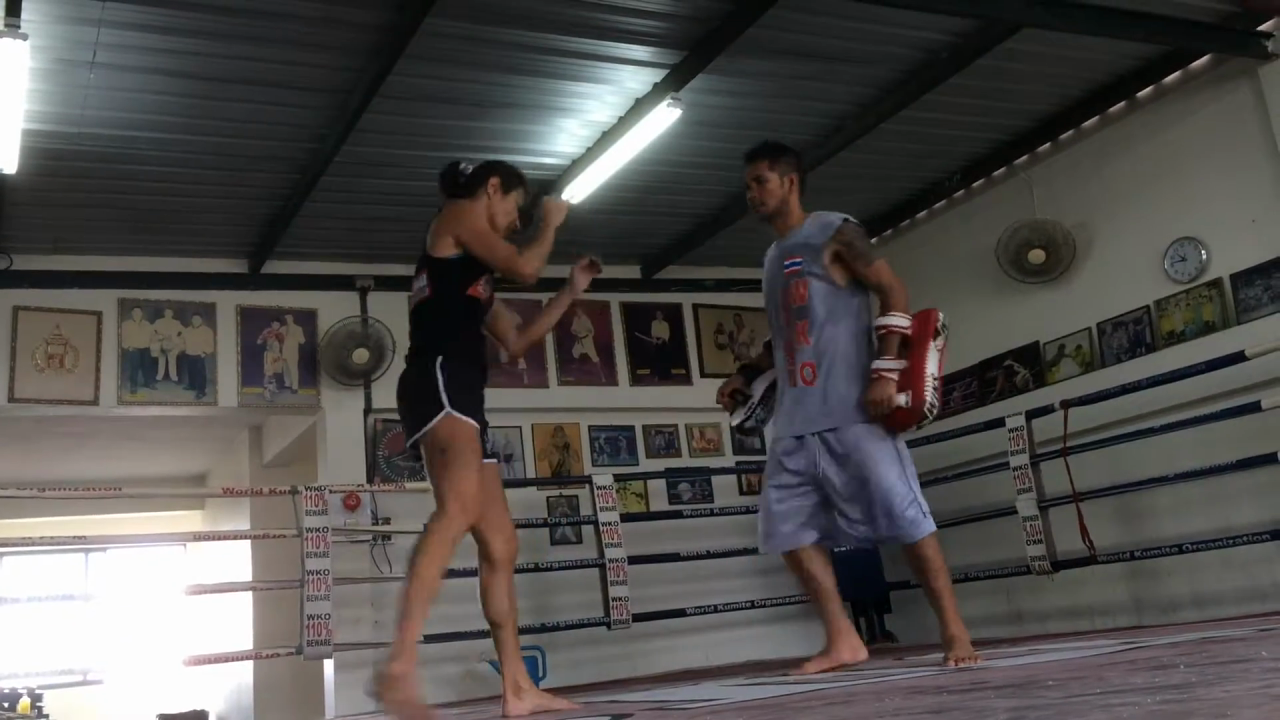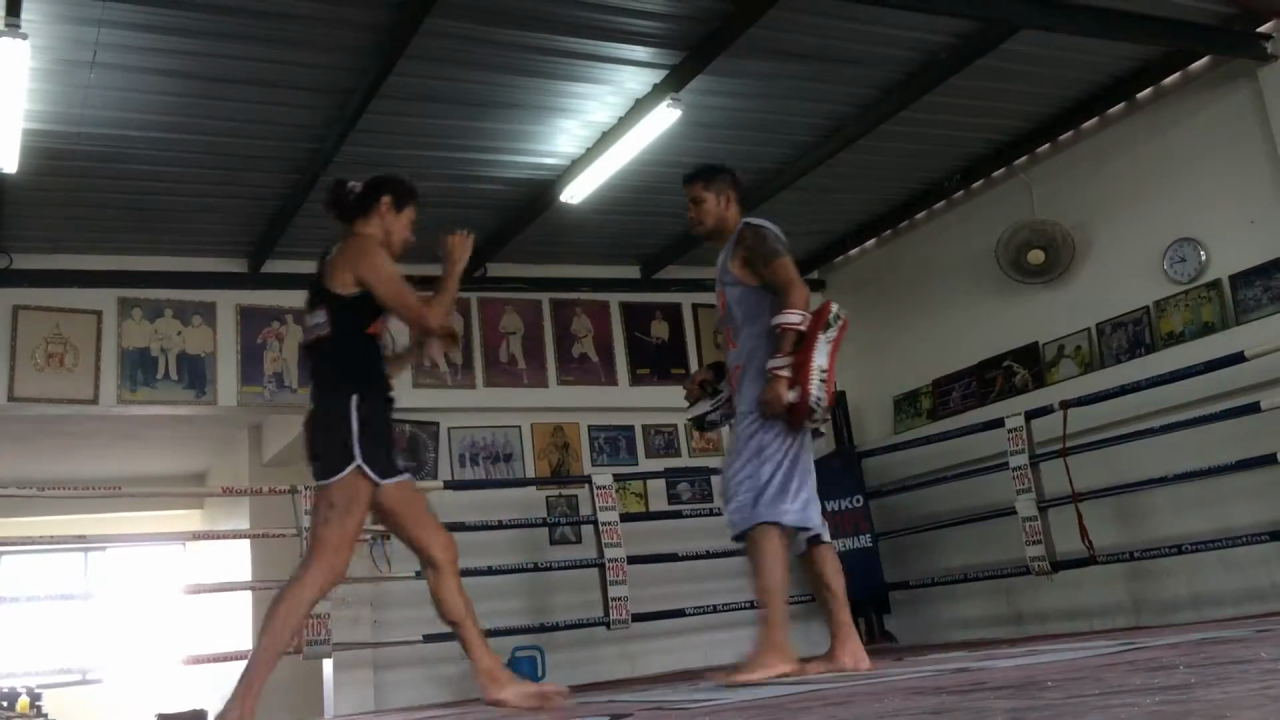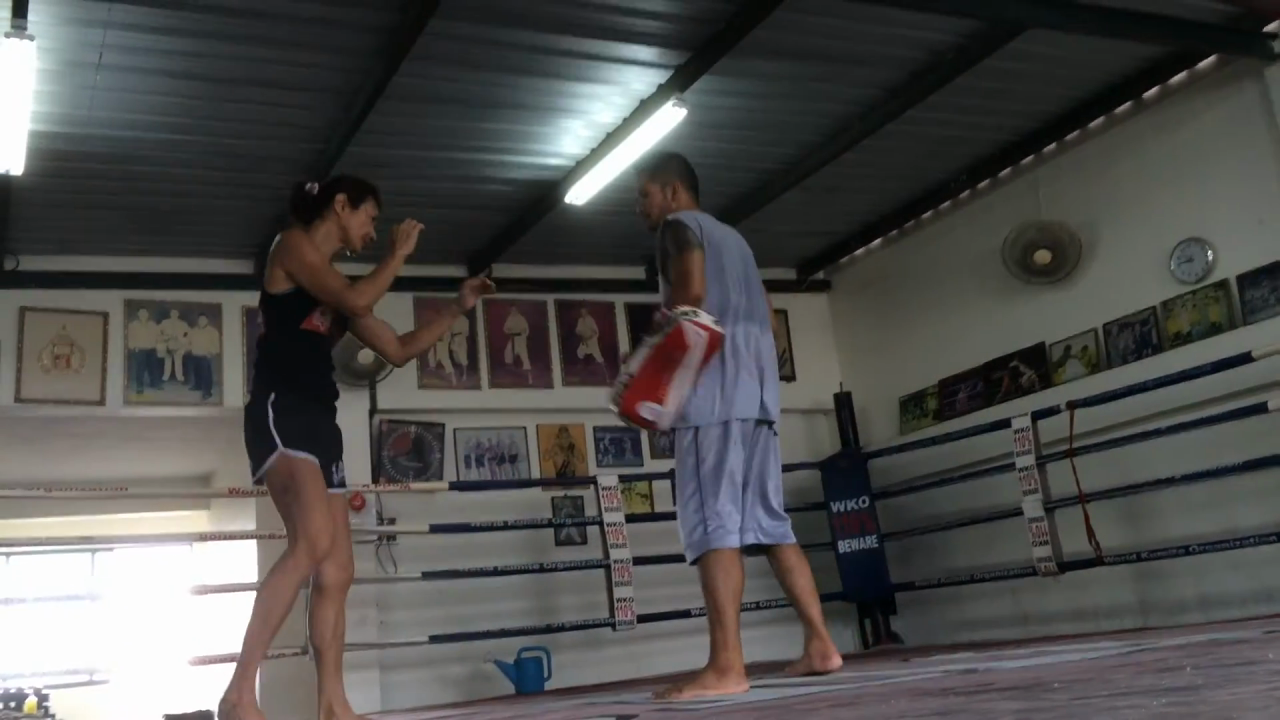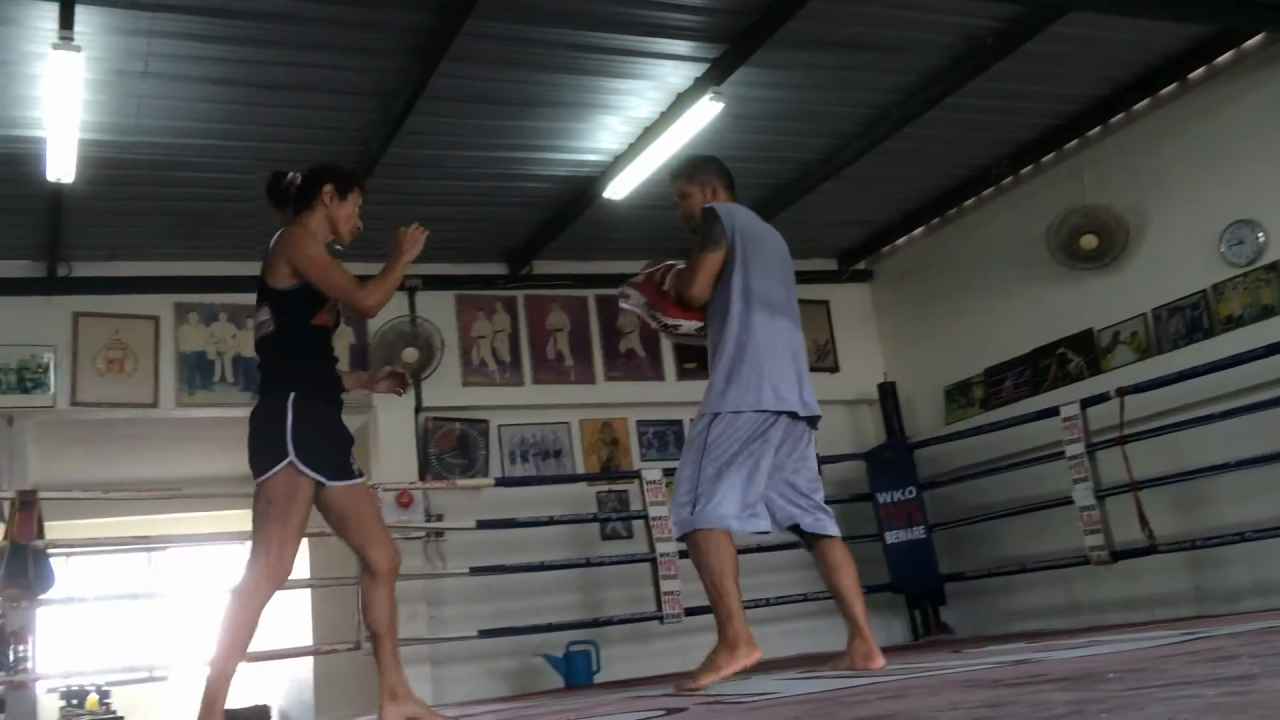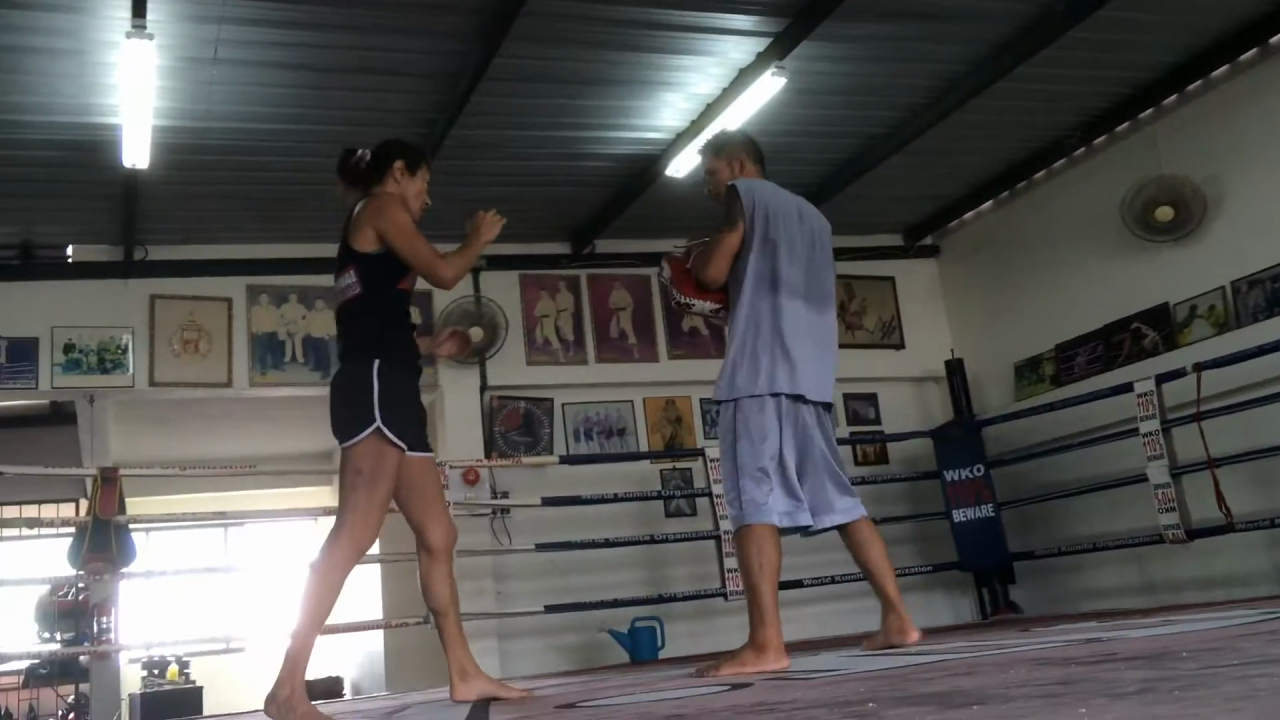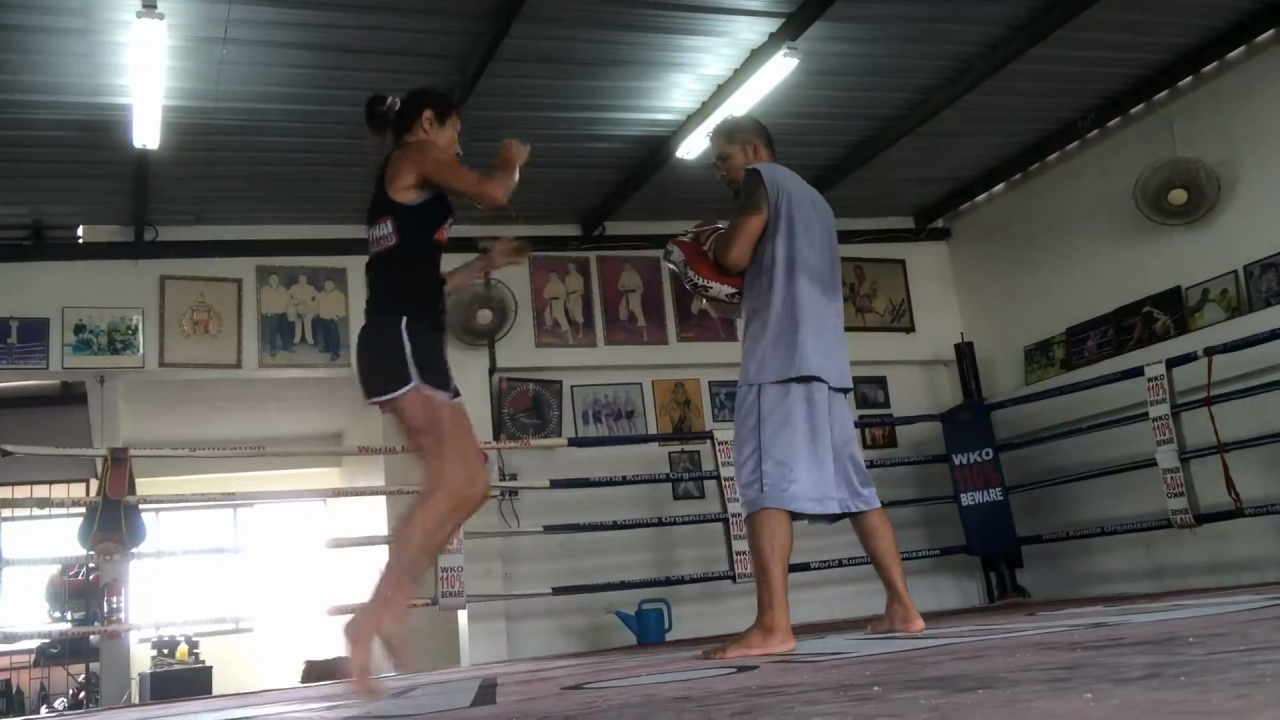
dt=0.4s
person 1, frame 1
left shoulder: (476, 262)
right shoulder: (459, 214)
left elbow: (516, 339)
right elbow: (528, 267)
left wrist: (571, 293)
right wrist: (549, 225)
left hip: (458, 390)
right hip: (437, 383)
left knee: (499, 547)
right knee: (463, 507)
right ankle: (400, 665)
person 1, frame 2
left shoulder: (341, 269)
right shoulder: (361, 250)
right elbow: (432, 321)
left wrist: (411, 357)
right wrist: (454, 266)
left hip: (363, 427)
right hip: (349, 422)
left knee: (439, 552)
right knee: (325, 563)
person 1, frame 3
left shoulder: (334, 281)
right shoulder: (291, 244)
left elbow: (399, 347)
right elbow: (354, 302)
left wrist: (459, 305)
right wrist: (397, 256)
left hip: (315, 423)
right hip: (281, 411)
left knee: (332, 573)
right knee: (315, 546)
person 1, frame 4
left shoulder: (305, 270)
right shoulder: (297, 240)
right elbow: (365, 301)
left wrist: (363, 380)
right wrist: (404, 256)
left hip: (317, 425)
right hip: (291, 420)
left knee: (381, 557)
right knee: (270, 566)
person 1, frame 5
left shoulder: (368, 239)
right shoulder: (380, 208)
right elbow: (443, 273)
left wrist: (429, 344)
right wrist: (480, 238)
left hip: (389, 392)
right hip: (376, 388)
left knee: (438, 536)
right knee: (355, 533)
person 1, frame 6
left shoulder: (407, 190)
right shoulder: (412, 154)
right elbow: (493, 191)
left wrist: (488, 260)
right wrist: (512, 161)
left hip: (409, 346)
right hip: (402, 342)
left knee: (463, 485)
right knee: (462, 481)
left ankle: (387, 613)
right ankle: (377, 612)
person 2, frame 1
left shoulder: (835, 232)
right shoulder: (774, 254)
left elbow: (893, 294)
left wrist: (883, 373)
right wrist: (746, 375)
left hip: (850, 407)
right hip: (796, 417)
left knee: (904, 514)
right knee: (788, 528)
left ankle: (954, 633)
right ankle: (843, 639)
person 2, frame 2
left shoulder: (753, 234)
right shoulder: (737, 254)
left elbow: (795, 293)
left wrist: (776, 375)
right wrist: (715, 373)
left hip: (773, 400)
right hip: (772, 399)
left knee: (757, 509)
right knee: (802, 520)
left ankle: (774, 642)
right ankle: (846, 645)
person 2, frame 3
left shoulder: (680, 226)
right shoulder: (733, 238)
left elbow: (691, 293)
left hip: (712, 399)
right hip: (757, 397)
left knee: (713, 525)
right knee: (768, 523)
left ankle: (726, 666)
right ankle: (820, 644)
person 2, frame 4
left shoulder: (719, 218)
right shoulder: (769, 236)
left elbow: (697, 291)
left wrist: (674, 279)
right wrist: (688, 310)
left hip: (743, 389)
right hip: (790, 391)
left knee: (704, 509)
right knee: (812, 515)
left ankle: (734, 637)
right ankle: (864, 643)
person 2, frame 5
left shoulder: (744, 194)
right shoulder: (812, 214)
left elbow: (714, 273)
left wrist: (698, 256)
right wrist: (728, 295)
left hip: (759, 371)
right hip: (812, 374)
left knee: (753, 502)
right knee: (837, 498)
left ankle: (766, 642)
right ankle: (897, 618)
person 2, frame 6
left shoulder: (764, 179)
right shoulder: (813, 200)
left elbow: (735, 255)
left wrist: (713, 241)
right wrist: (721, 274)
left hip: (779, 356)
right hip: (825, 360)
left knee: (766, 484)
right knee: (851, 486)
left ankle: (773, 624)
right ankle: (902, 607)
